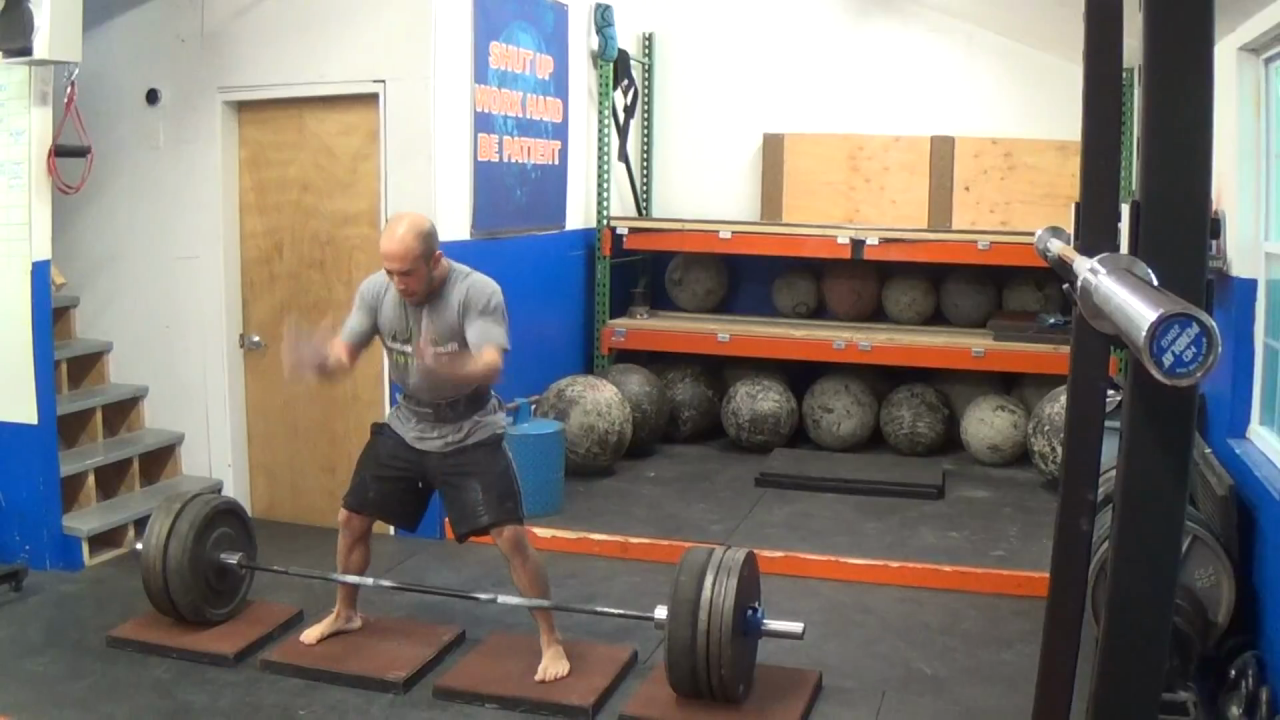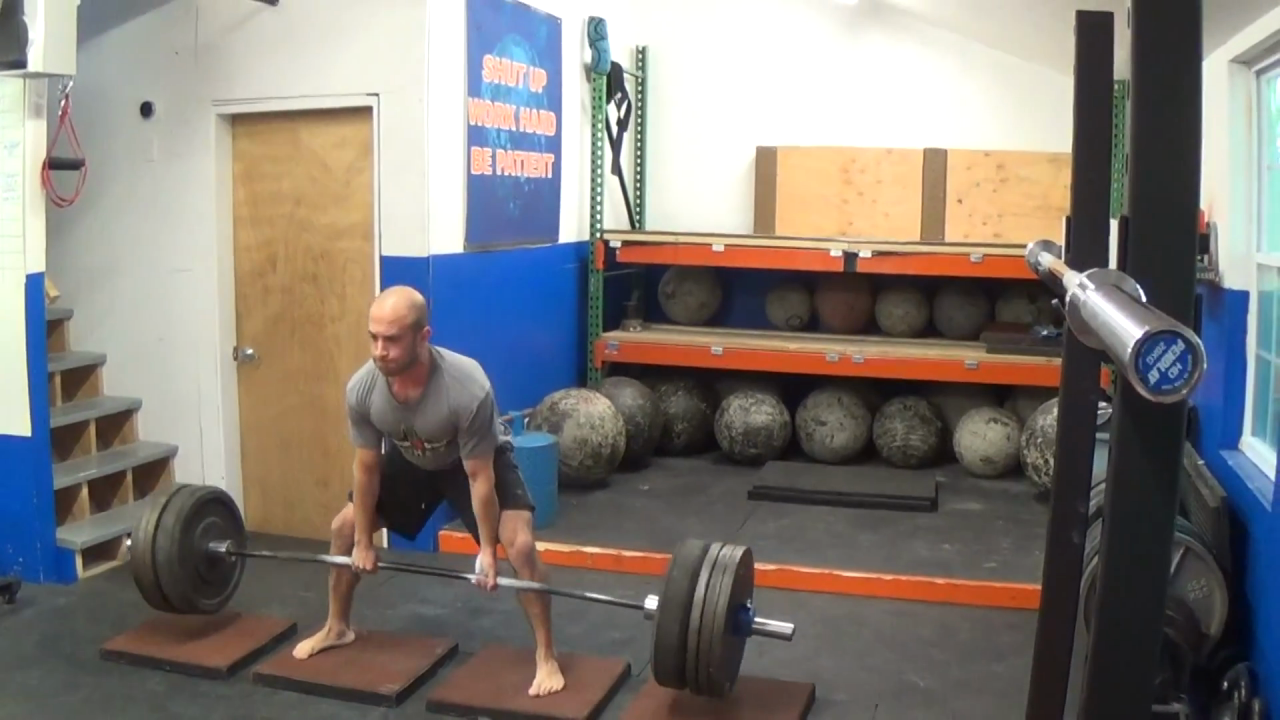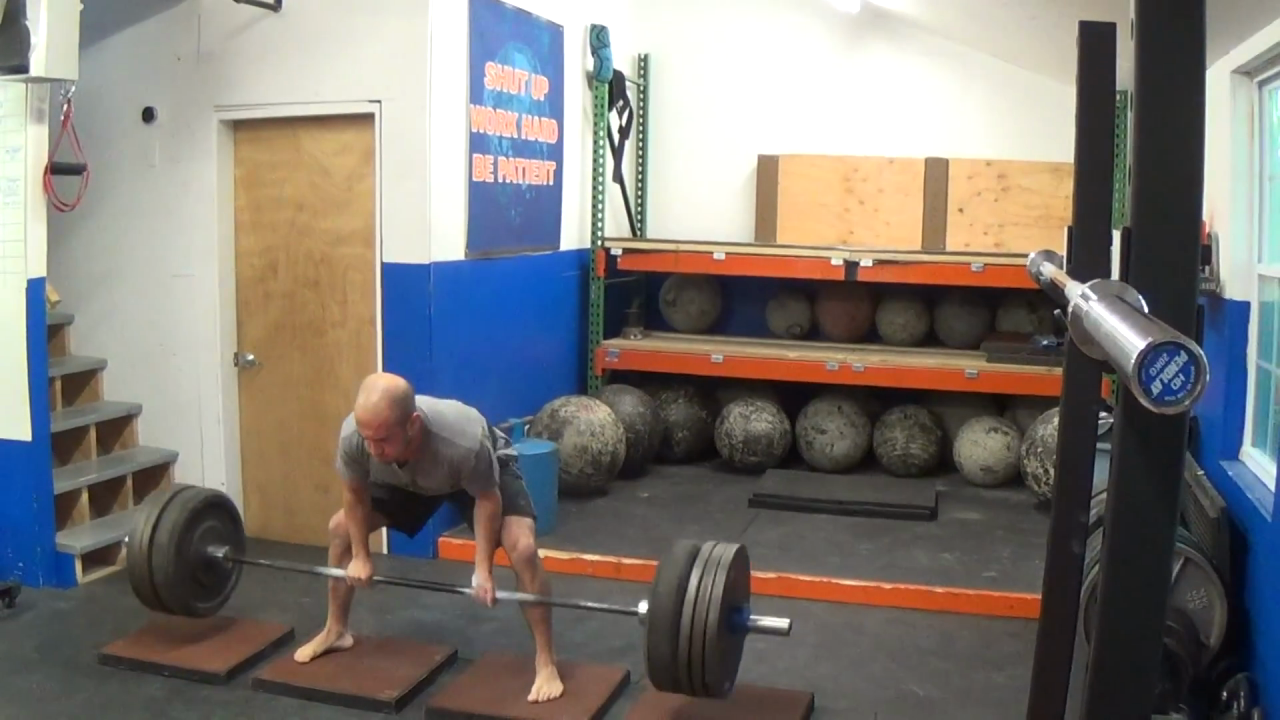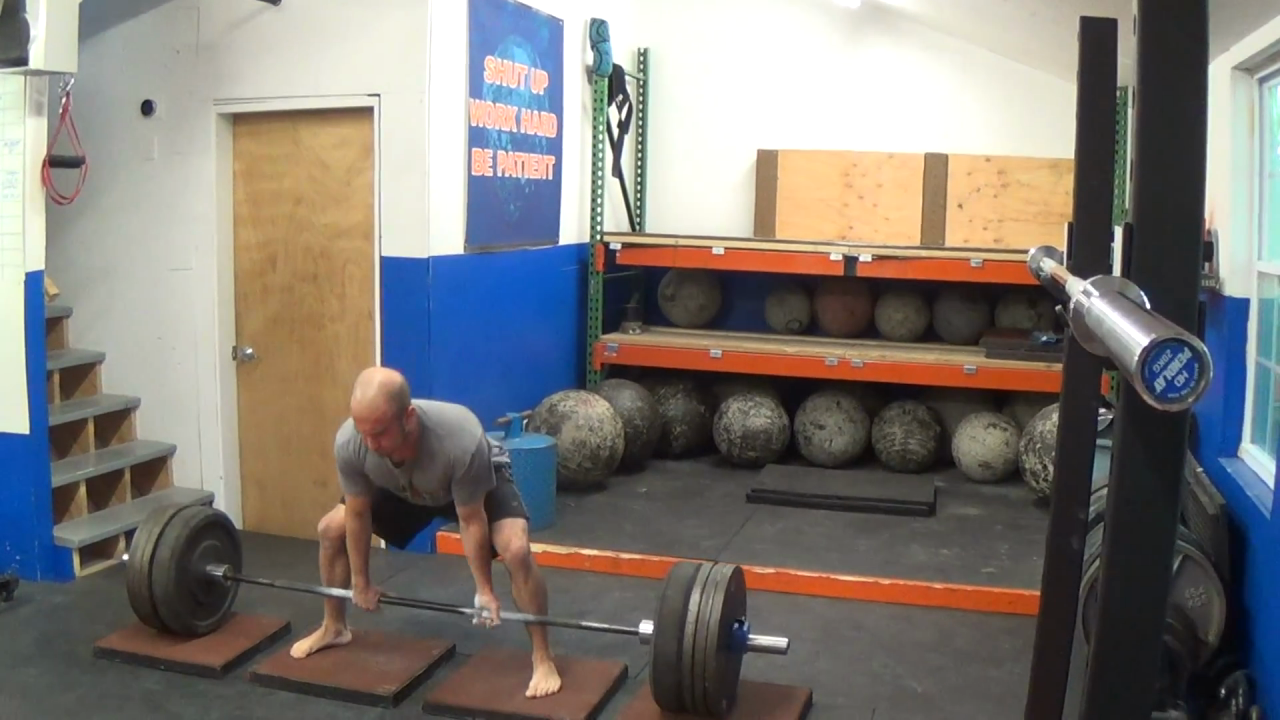
dt=1s
person 1, frame 1
left shoulder: (477, 292)
right shoulder: (376, 291)
left elbow: (491, 365)
right elbow: (344, 354)
left wrist: (443, 364)
right wrist: (316, 359)
left hip: (471, 435)
right hip: (405, 429)
left knee: (511, 537)
right knee: (351, 519)
left ankle: (550, 642)
right ankle: (345, 614)
person 1, frame 2
left shoulder: (469, 389)
right shoulder: (362, 389)
left elbow: (480, 476)
right elbow: (367, 467)
left wrist: (487, 552)
right wrist: (363, 541)
left hip: (480, 457)
right hip: (410, 459)
left knee: (520, 545)
right knee: (344, 528)
left ankle: (545, 657)
right ankle: (337, 628)
person 1, frame 3
left shoulder: (465, 440)
right shoulder: (352, 437)
left elbow: (487, 499)
right elbow: (355, 494)
left wrist: (483, 568)
right wrist: (361, 557)
left hip: (485, 471)
left knee: (522, 549)
right knee: (340, 527)
left ankle: (545, 663)
right ankle: (335, 631)
person 1, frame 4
left shoulder: (462, 440)
right shoulder: (349, 443)
left elbow: (471, 521)
right elbow: (358, 514)
left wrist: (484, 589)
right wrist: (361, 582)
left hip: (480, 480)
left knee: (516, 550)
right knee: (331, 530)
left ankle: (542, 659)
right ankle: (333, 628)
